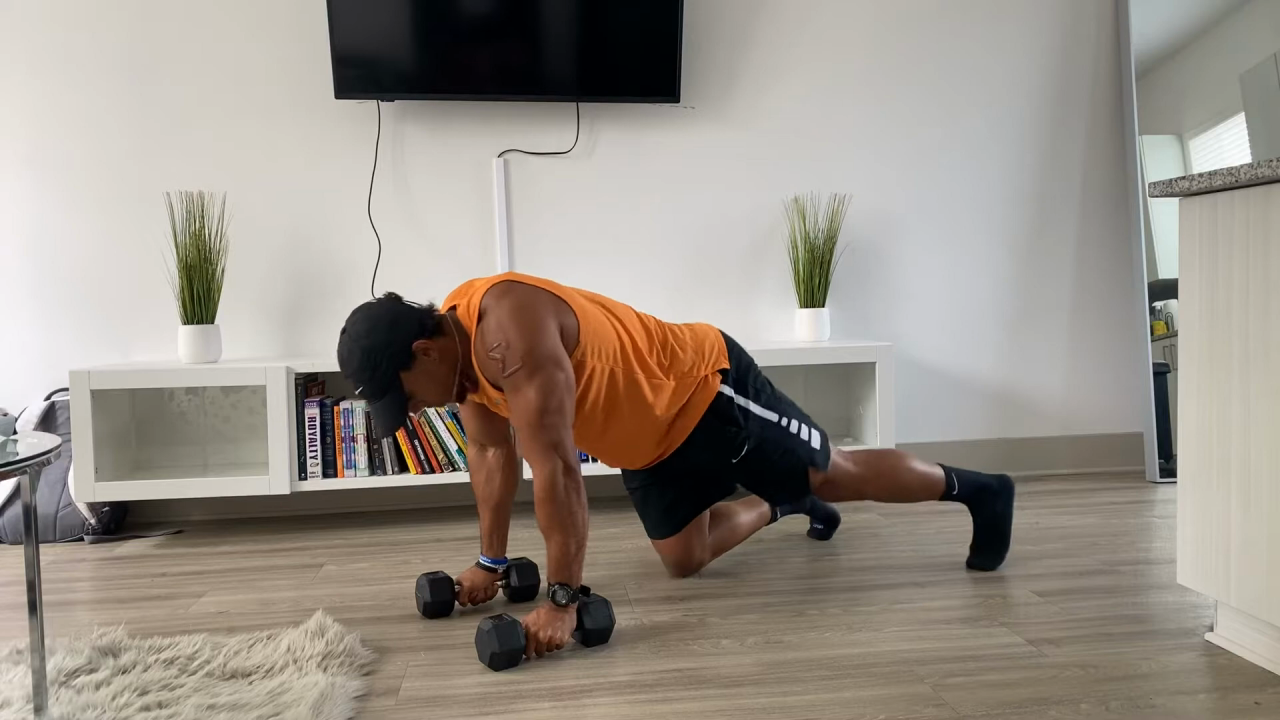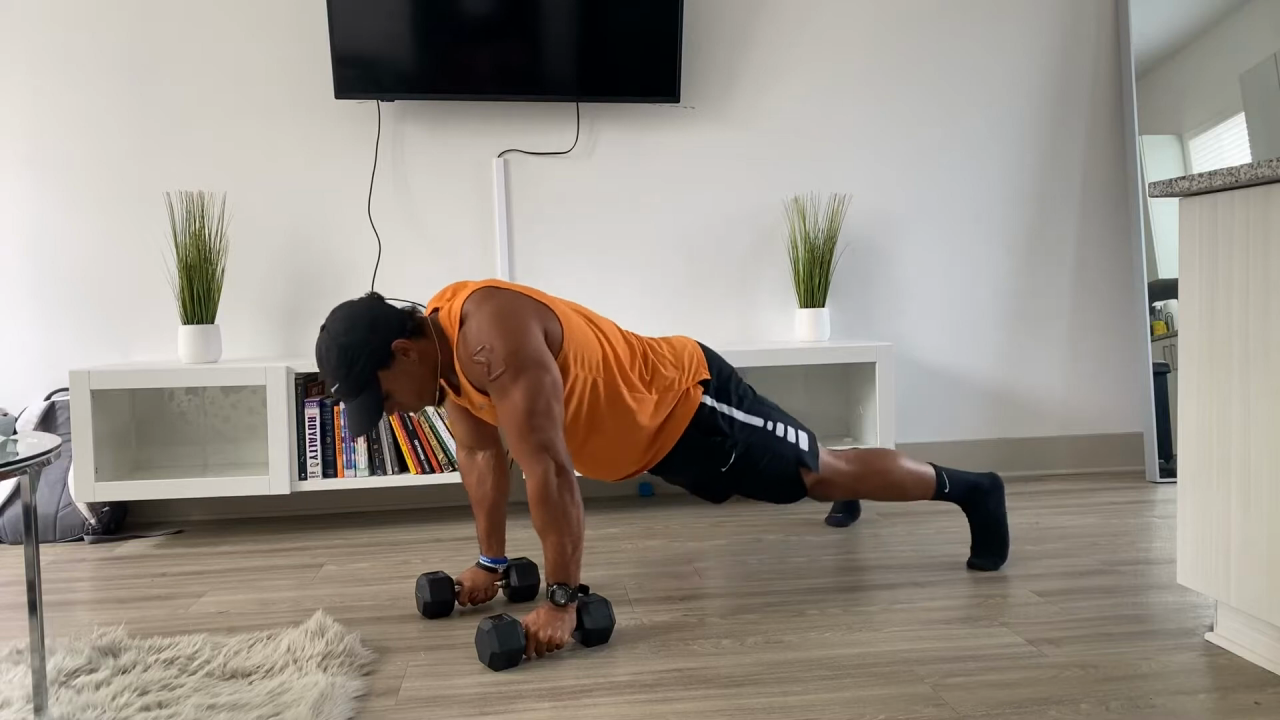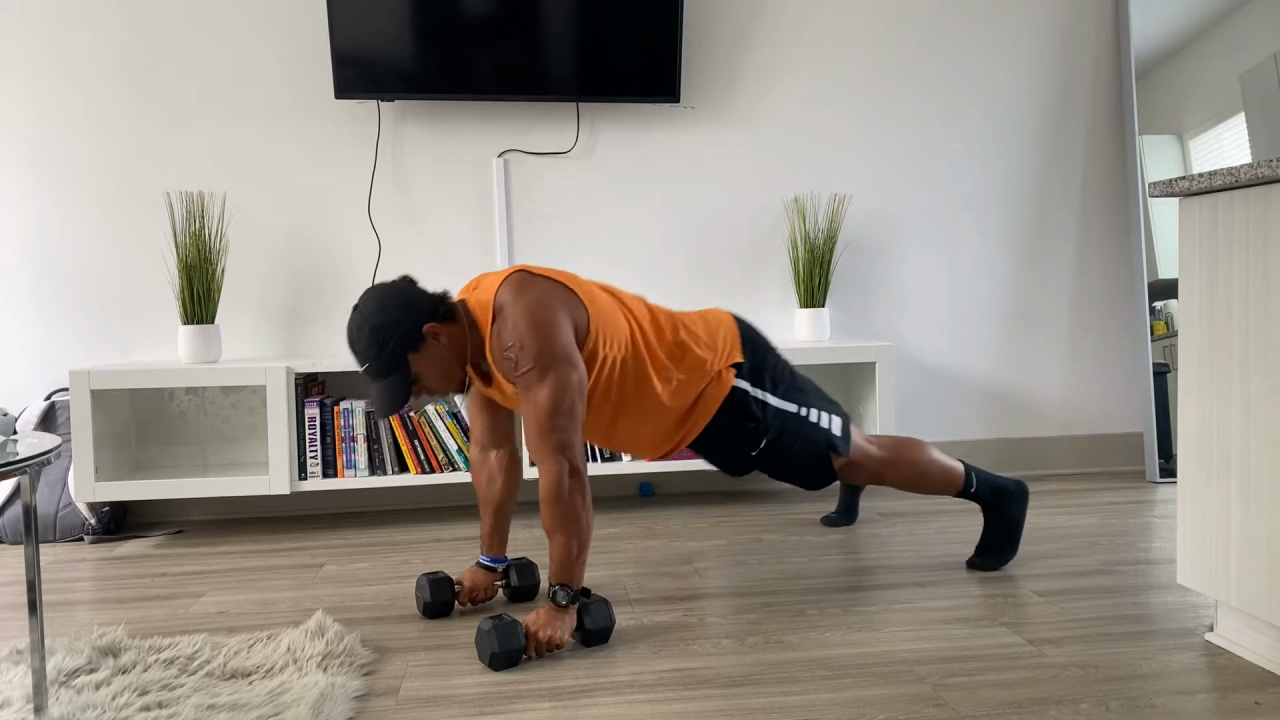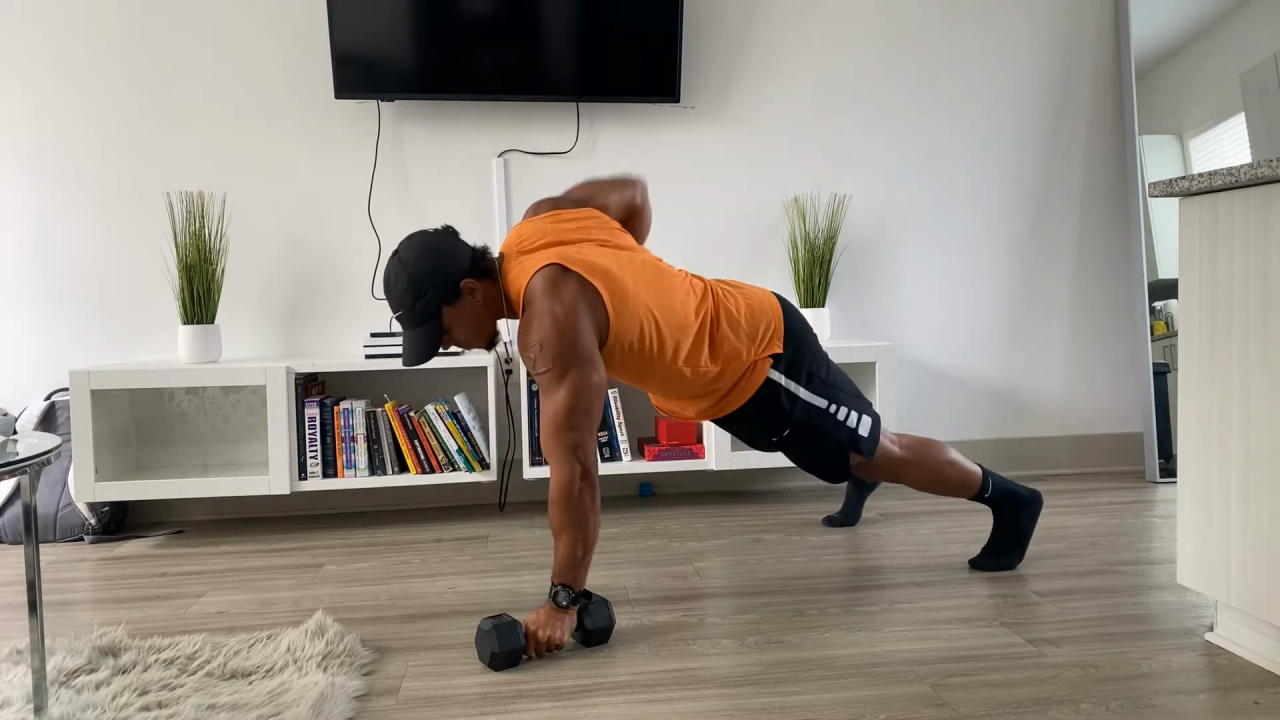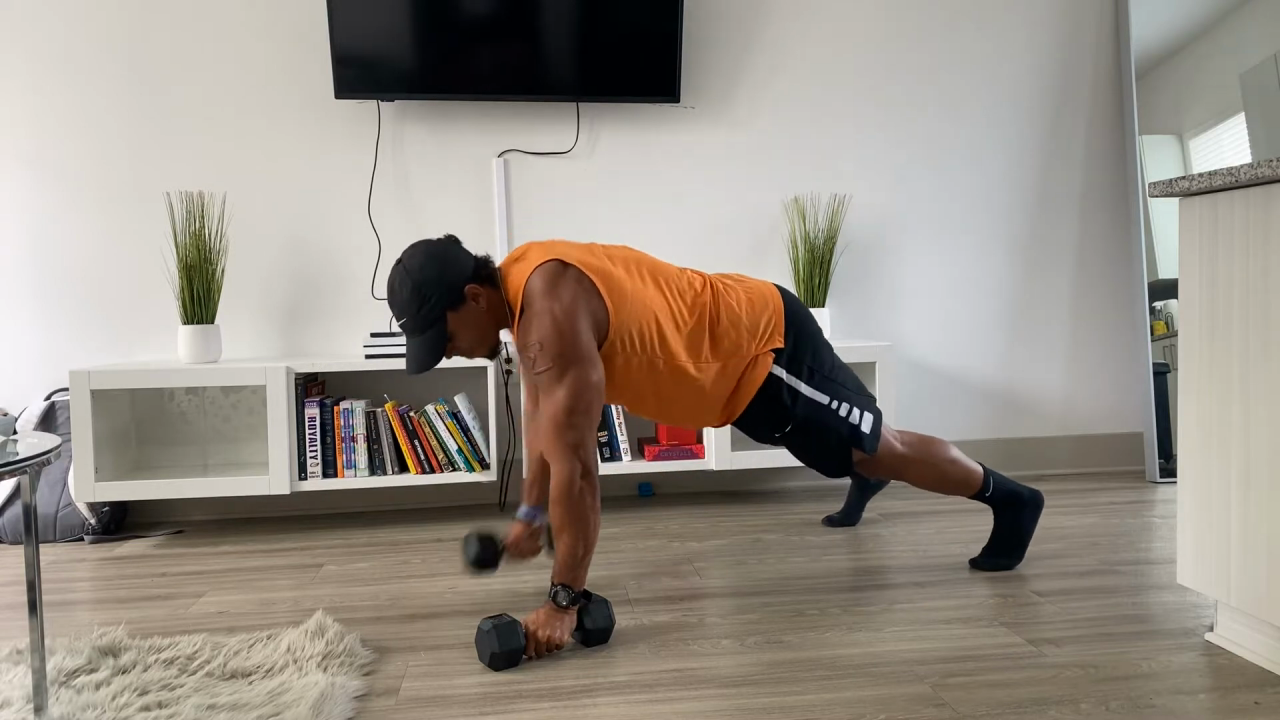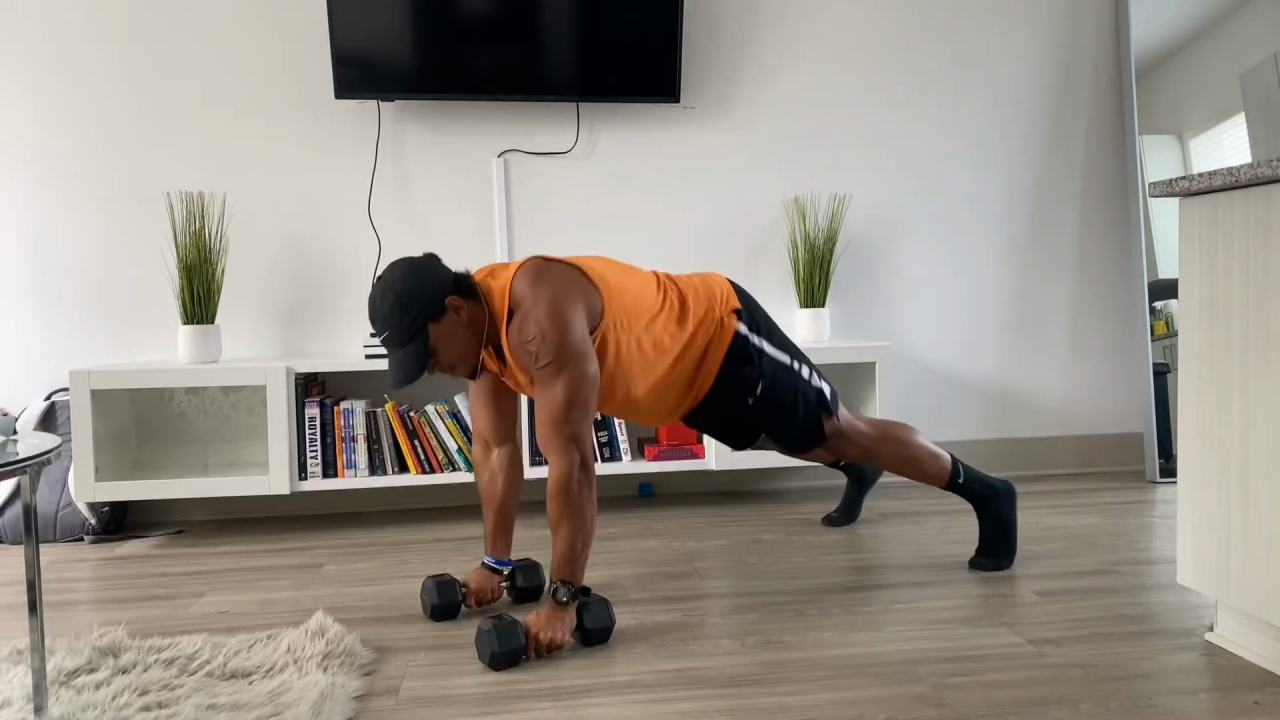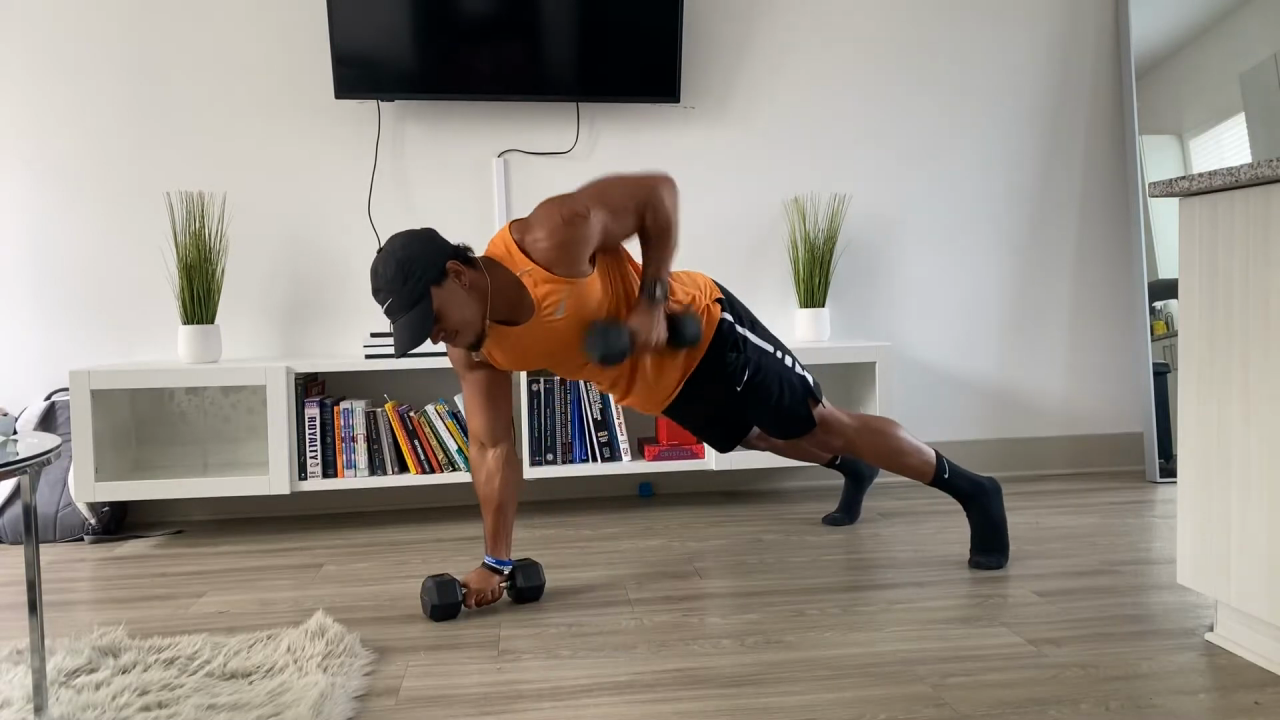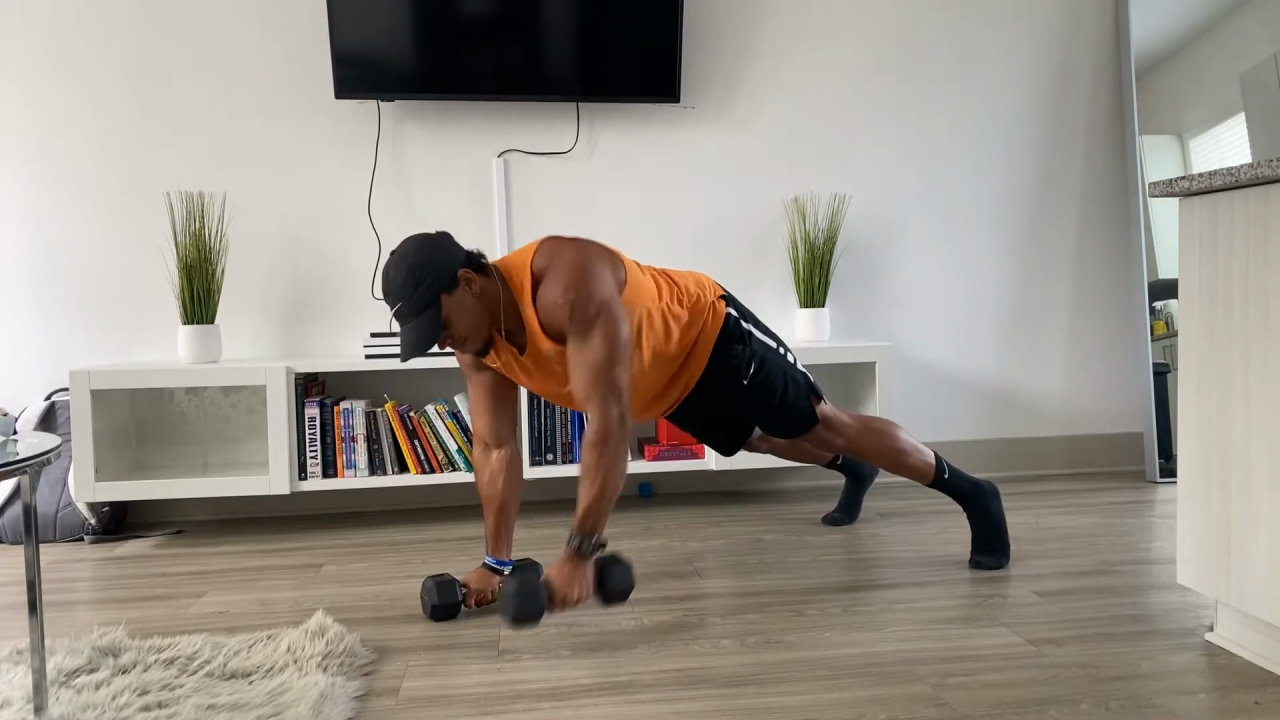
dt=0.5s
person 1, frame 1
left shoulder: (507, 332)
right shoulder: (460, 338)
left elbow: (556, 469)
right elbow: (490, 451)
left wrist: (561, 600)
right wrist: (490, 561)
left hip: (707, 388)
right hip: (653, 427)
left knee: (836, 474)
right knee: (683, 558)
left ankle: (975, 490)
right ankle: (788, 505)
person 1, frame 2
left shoulder: (491, 334)
right shoulder: (442, 336)
left elbow: (549, 470)
right elbow: (480, 452)
left wrist: (560, 600)
right wrist: (489, 561)
left hip: (687, 400)
right hip: (657, 421)
left knee: (822, 475)
left ankle: (969, 489)
right ankle: (833, 485)
person 1, frame 3
left shoulder: (523, 323)
right shoulder: (475, 332)
left elbow: (563, 468)
right elbow: (493, 452)
left wrist: (562, 602)
right wrist: (489, 561)
left hip: (725, 374)
right hip: (691, 391)
left knee: (856, 453)
left ankle: (997, 494)
right ankle: (850, 482)
person 1, frame 4
left shoulder: (550, 315)
right shoulder: (535, 225)
left elbow: (573, 470)
right elbow: (633, 191)
left wrist: (563, 602)
left hip: (761, 358)
right hip: (737, 330)
left knee: (877, 453)
left ankle: (1009, 500)
right ankle: (864, 482)
person 1, frame 5
left shoulder: (548, 314)
right shoulder: (518, 285)
left elbow: (574, 467)
right elbow: (543, 399)
left wrist: (563, 601)
right wrist: (528, 511)
left hip: (767, 348)
right hip: (738, 348)
left knee: (878, 447)
left ankle: (1011, 498)
right ankle: (868, 479)
person 1, frame 6
left shoulder: (541, 315)
right shoulder: (482, 328)
left elbow: (573, 463)
right elbow: (496, 448)
left wrist: (562, 598)
right wrist: (495, 563)
left hip: (721, 334)
right hip: (685, 377)
left knee: (839, 431)
right knee: (780, 440)
left ankle: (985, 493)
right ankle: (859, 473)
person 1, frame 7
left shoulder: (552, 237)
right shoulder: (469, 349)
left elbow: (659, 189)
right elbow: (493, 449)
left wrist: (653, 301)
right wrist: (495, 561)
left hip: (703, 333)
right hip: (663, 388)
left knee: (822, 422)
right knee: (769, 437)
left ankle: (973, 490)
right ankle: (854, 473)
person 1, frame 8
left shoulder: (568, 283)
right shoulder: (477, 341)
left elbow: (608, 420)
right elbow: (495, 450)
left wrist: (581, 552)
right wrist: (495, 561)
left hip: (708, 335)
right hip: (670, 391)
left knee: (825, 424)
right knee: (762, 440)
left ankle: (972, 493)
right ankle: (852, 470)
